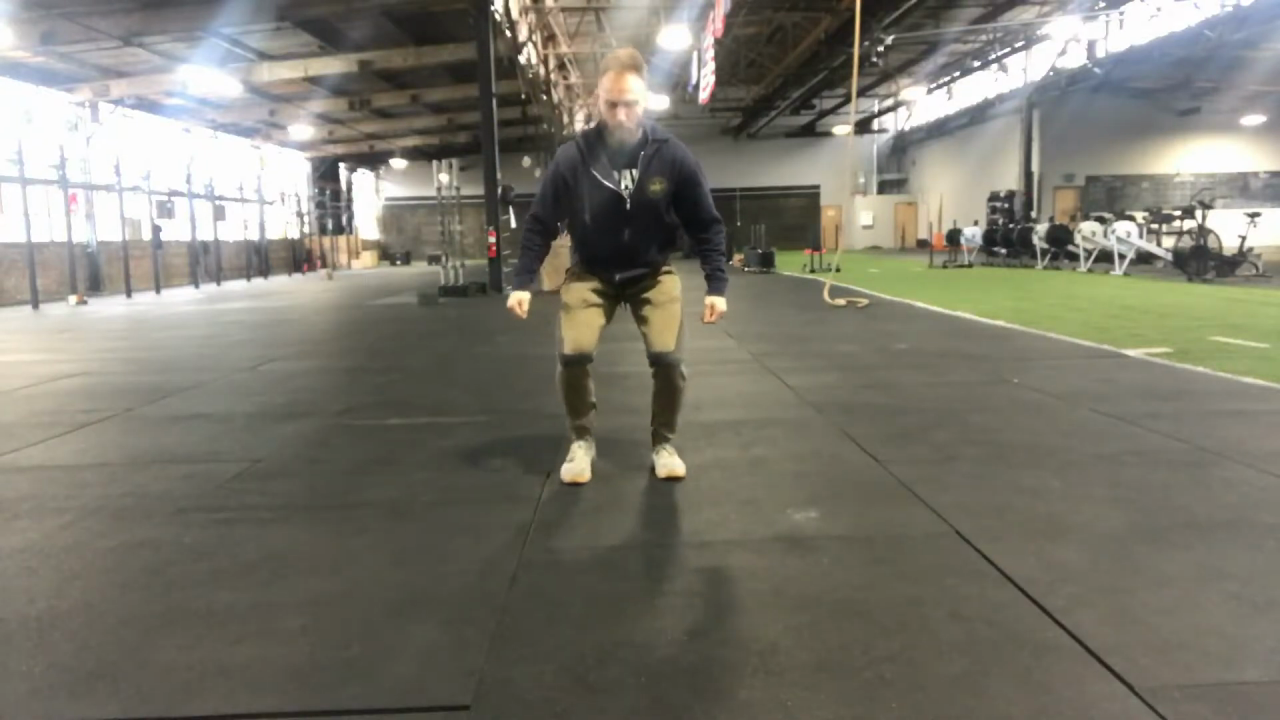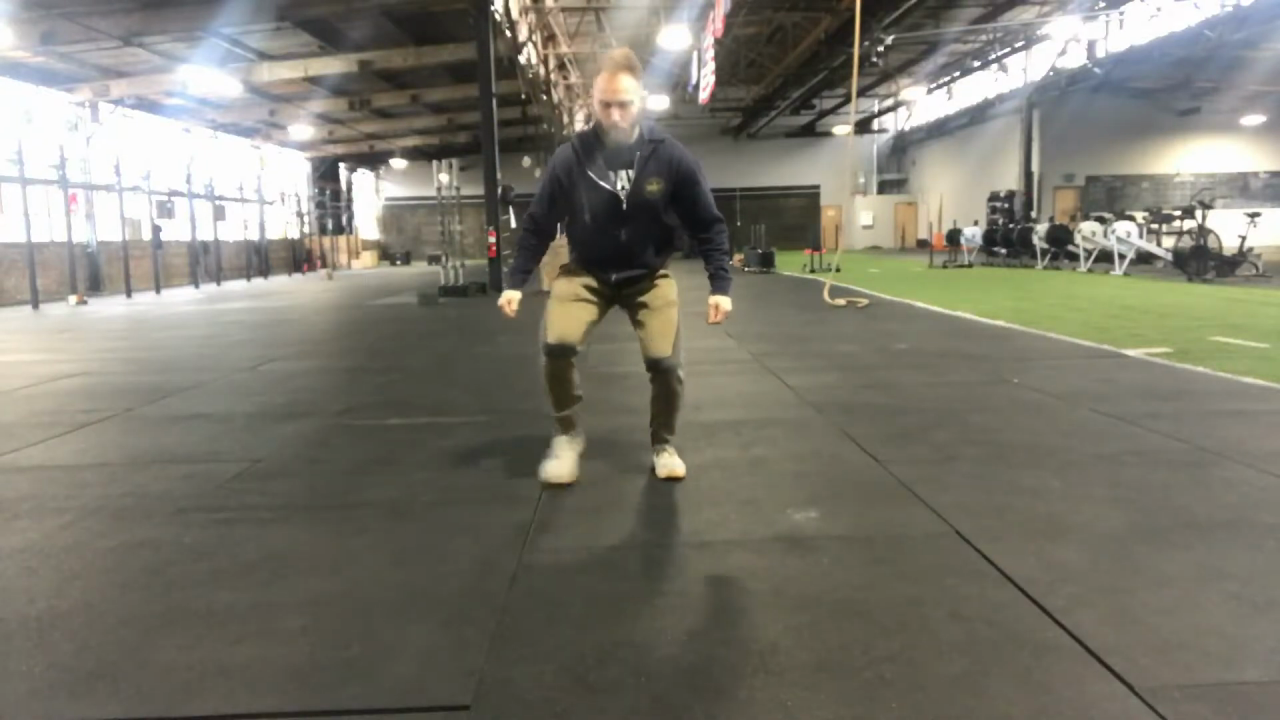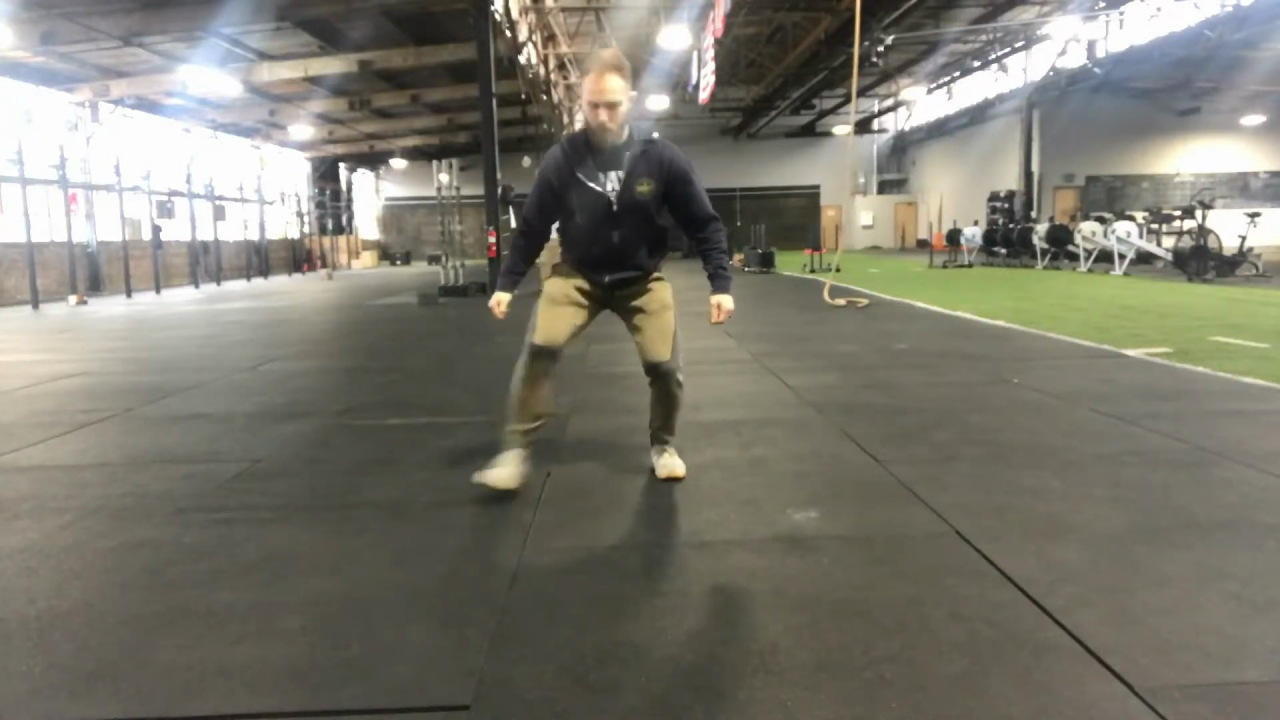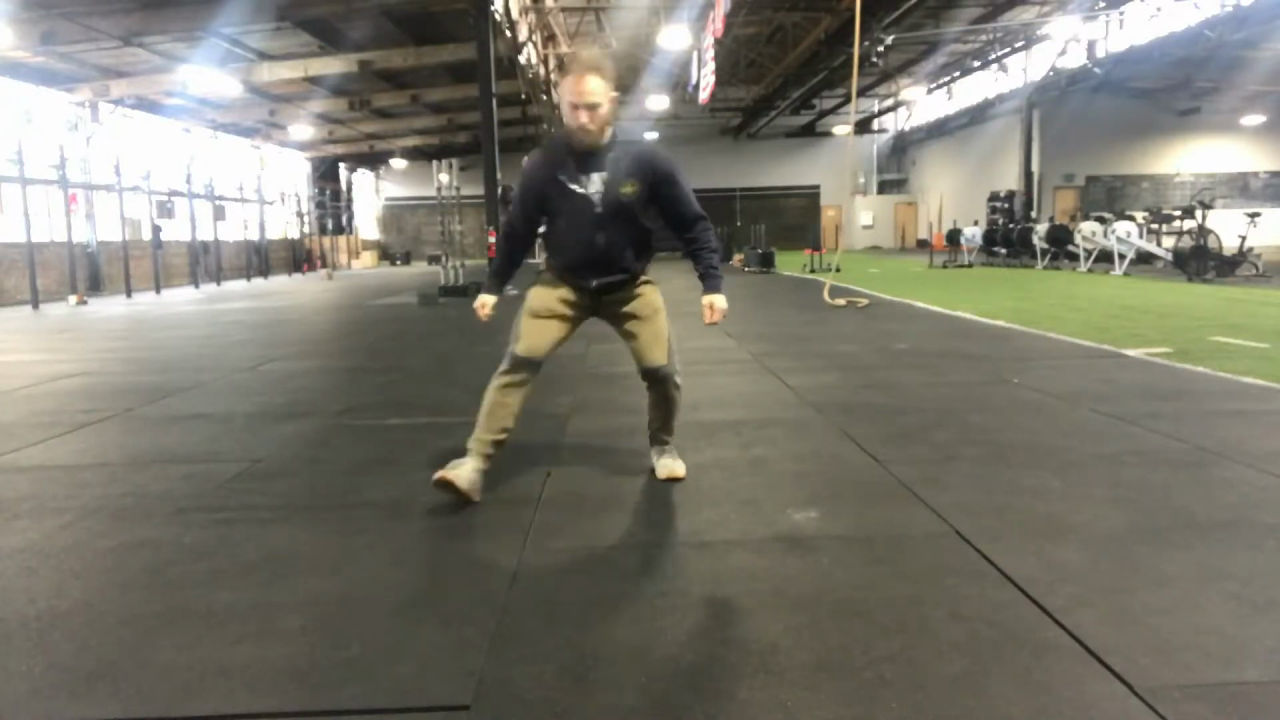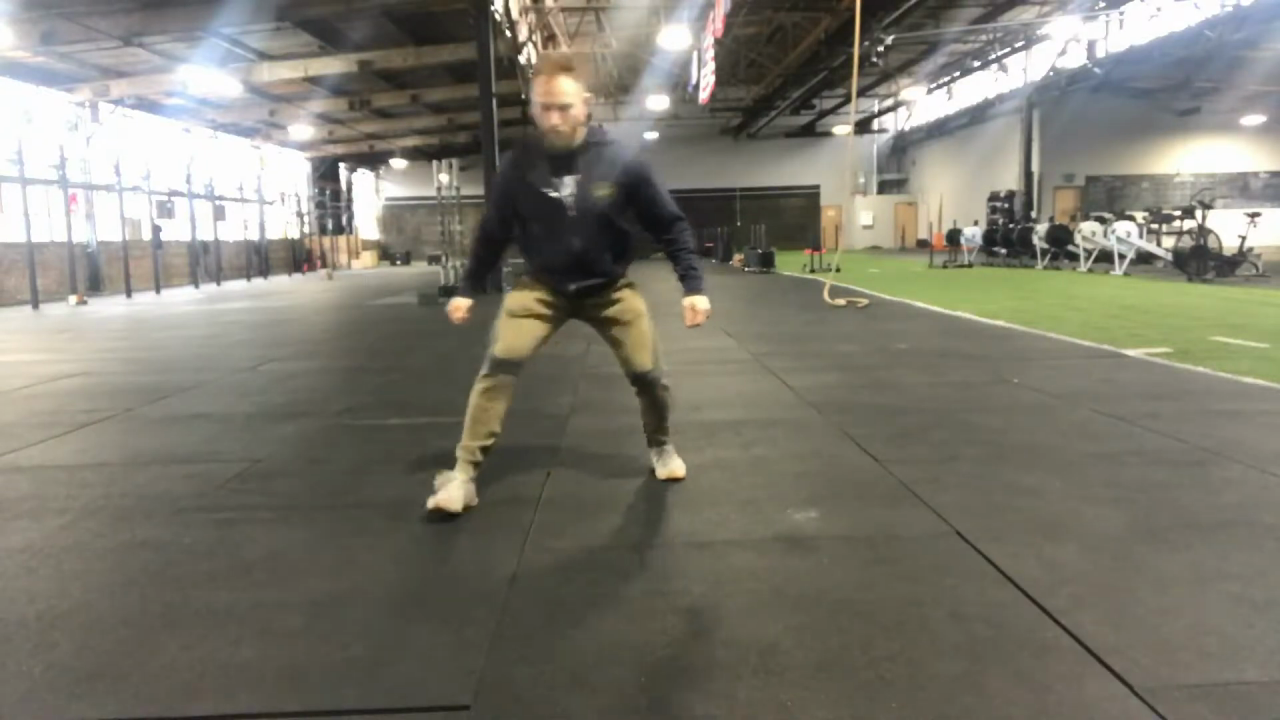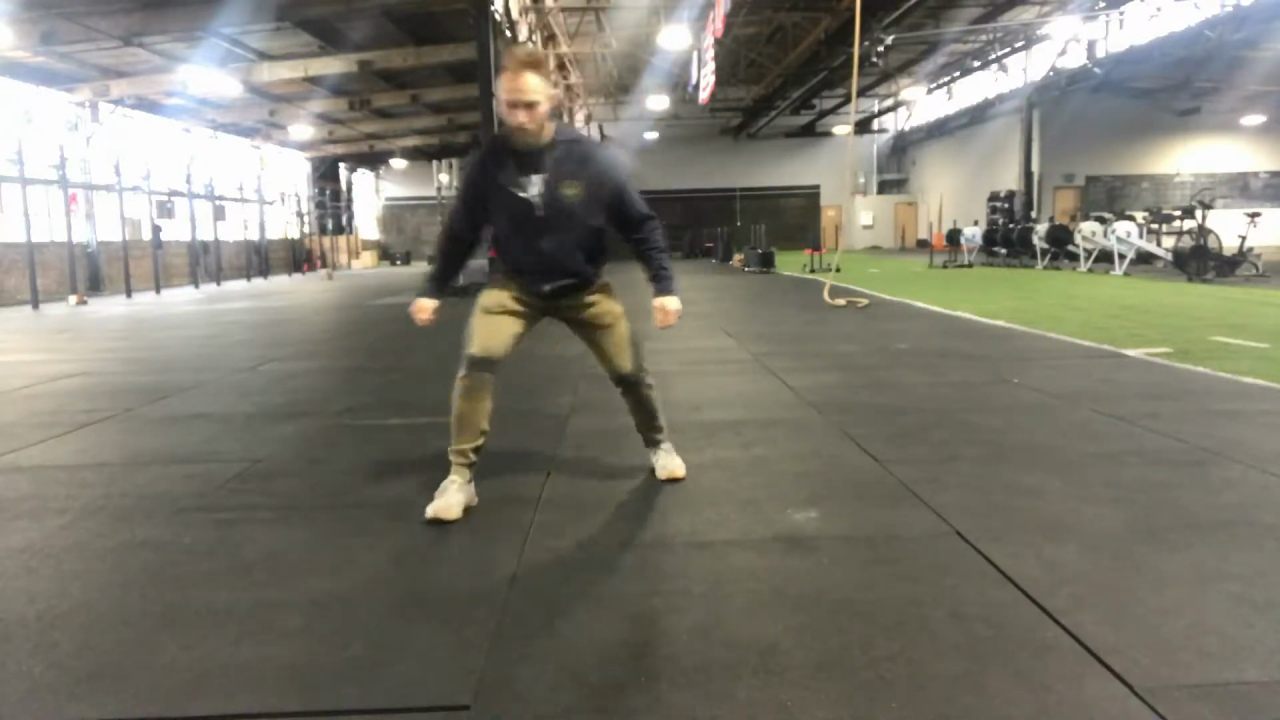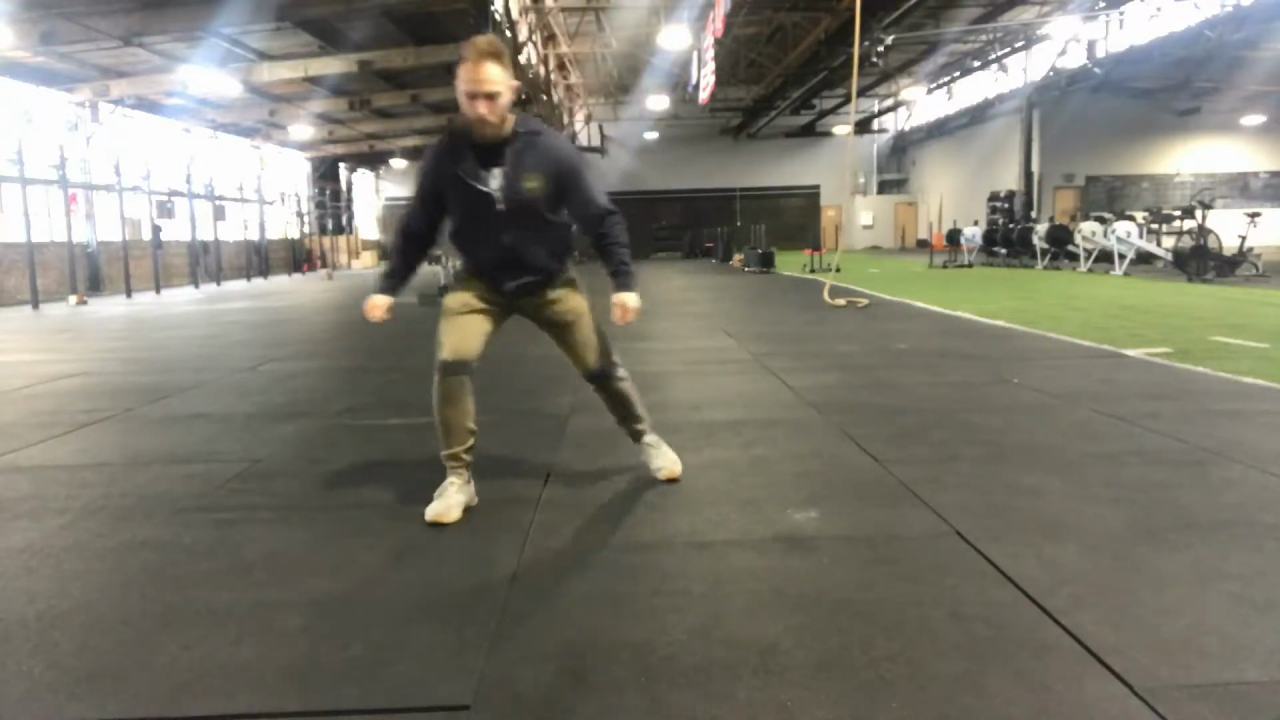
dt=0.1s
person 1, frame 1
left shoulder: (673, 156)
right shoulder: (574, 156)
left elbow: (707, 225)
right elbow: (541, 223)
left wrist: (717, 285)
right wrist: (522, 281)
left hip: (652, 273)
right hip: (591, 273)
left knee: (667, 358)
right knee: (573, 352)
left ankle: (663, 443)
right ankle: (583, 440)
person 1, frame 2
left shoulder: (671, 157)
right shoulder: (571, 157)
left elbow: (708, 224)
right elbow: (538, 224)
left wrist: (721, 285)
right wrist: (516, 281)
left hip: (649, 276)
right hip: (586, 272)
left knee: (664, 363)
right knee: (557, 343)
left ankle: (663, 445)
right ankle: (567, 435)
person 1, frame 3
left shoulder: (660, 159)
right shoulder: (562, 160)
left elbow: (704, 223)
right elbow: (533, 225)
left wrist: (721, 284)
right wrist: (507, 282)
left hip: (640, 279)
right hip: (577, 274)
left knee: (663, 366)
right knee: (540, 348)
left ankle: (662, 445)
right ankle: (516, 449)
person 1, frame 4
left shoulder: (645, 160)
right shoulder: (545, 163)
left elbow: (692, 223)
right elbow: (518, 229)
left wrist: (712, 284)
right wrist: (492, 287)
left hip: (628, 283)
right hip: (563, 281)
left knee: (661, 370)
right knee: (521, 359)
left ankle: (662, 447)
right ankle: (476, 461)
person 1, frame 5
left shoulder: (619, 161)
right shoulder: (519, 165)
left elbow: (670, 224)
right elbow: (493, 232)
left wrist: (692, 286)
right wrist: (467, 290)
left hip: (608, 286)
right hip: (541, 286)
left knee: (646, 372)
right knee: (501, 362)
left ankle: (661, 446)
right ankle: (464, 471)
person 1, frame 6
left shoulder: (589, 159)
right shoulder: (487, 164)
left elbow: (640, 223)
right elbow: (460, 232)
left wrist: (664, 286)
right wrist: (433, 289)
left hip: (583, 286)
right hip: (515, 285)
left knee: (630, 373)
right knee: (478, 361)
left ankle: (658, 444)
right ankle: (460, 476)
person 1, frame 7
left shoulder: (550, 150)
right shoulder: (446, 156)
left elbow: (601, 216)
right elbow: (417, 227)
left wrist: (624, 282)
right wrist: (389, 286)
left hip: (550, 280)
right hip: (480, 282)
left knee: (600, 367)
right knee: (452, 364)
left ankle: (644, 437)
right ankle: (458, 476)
